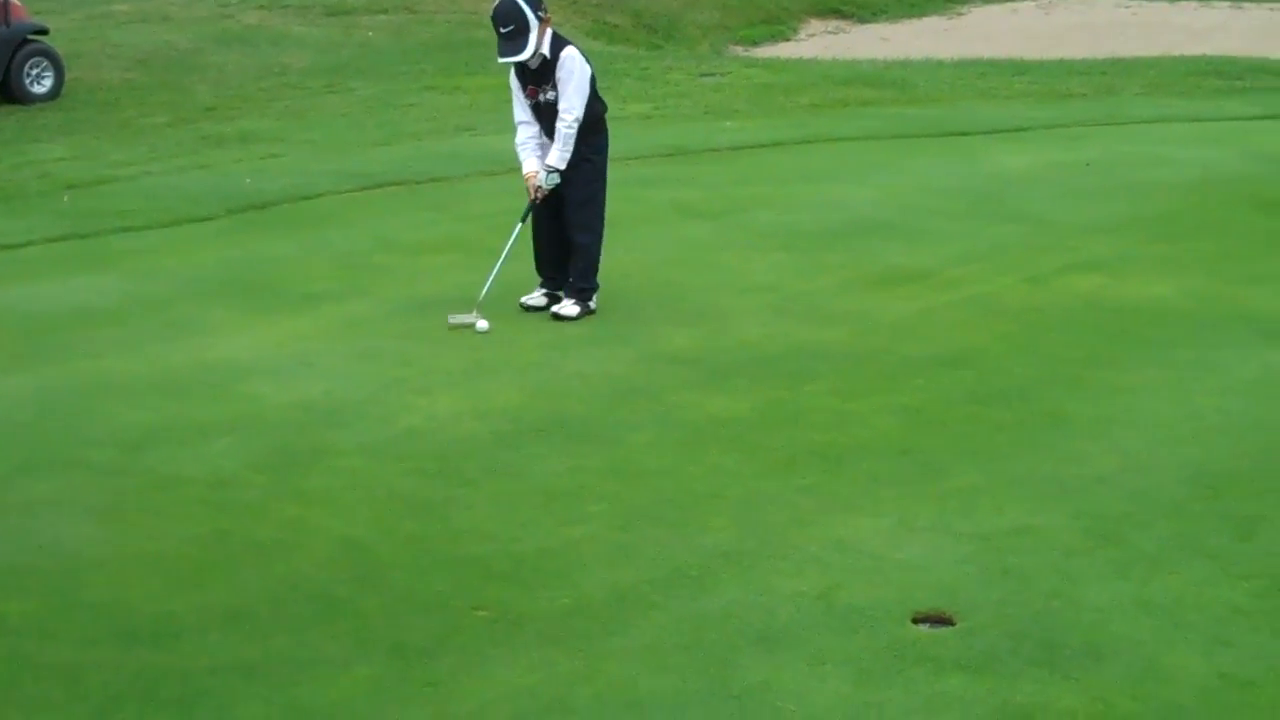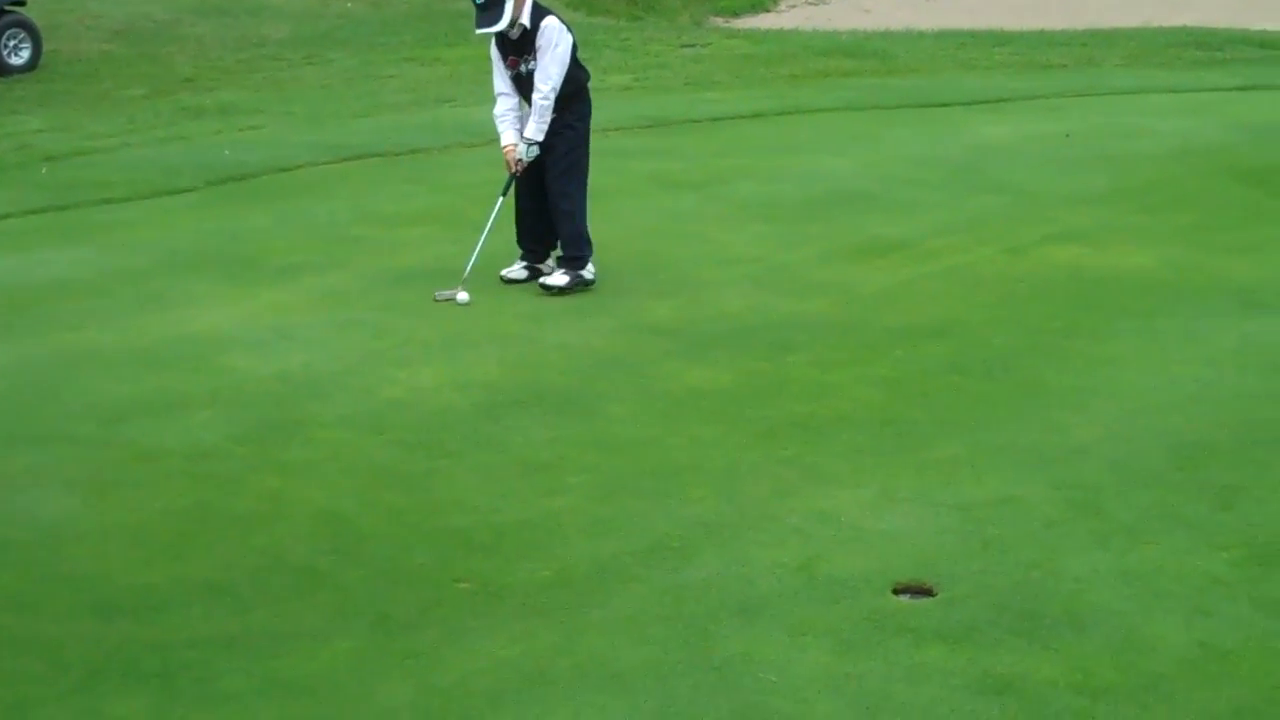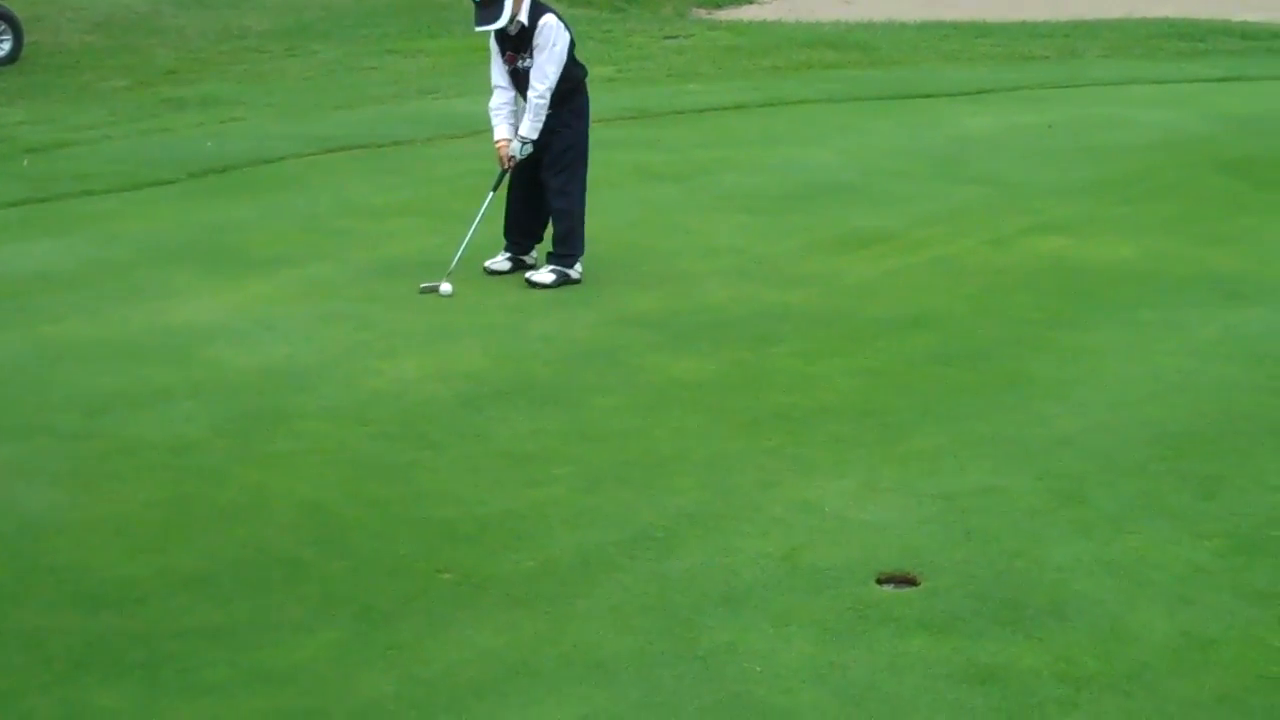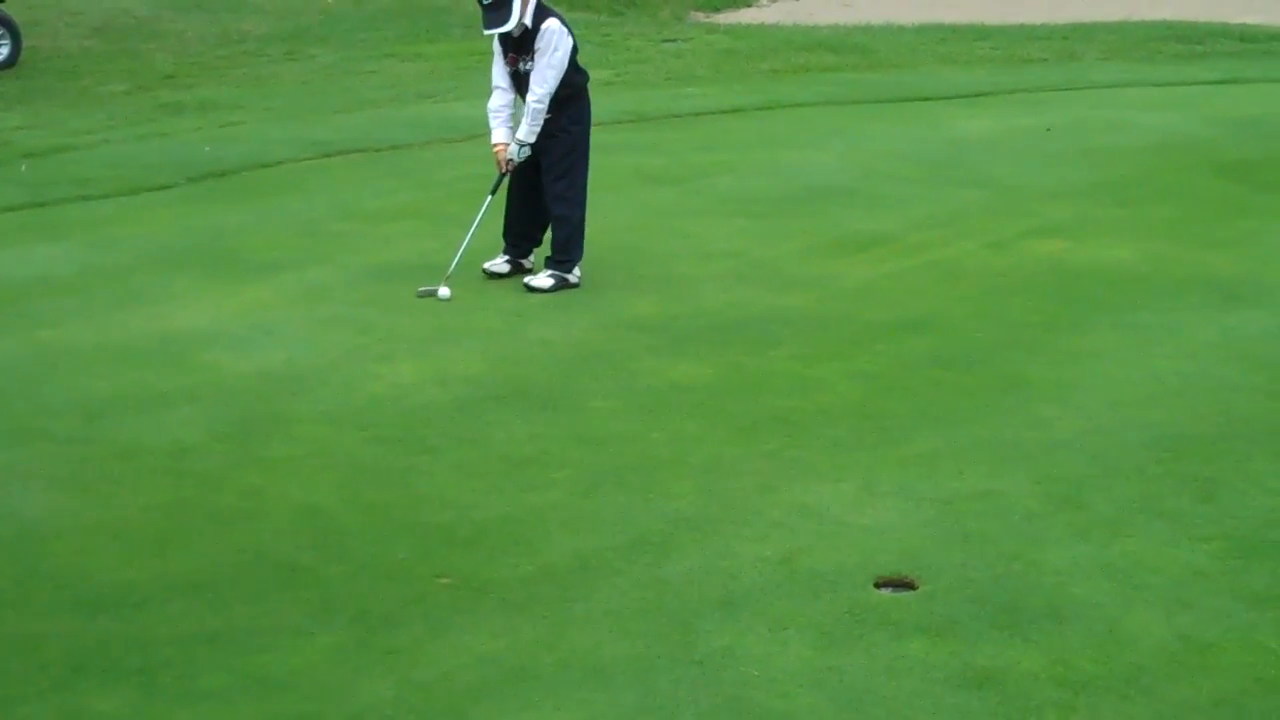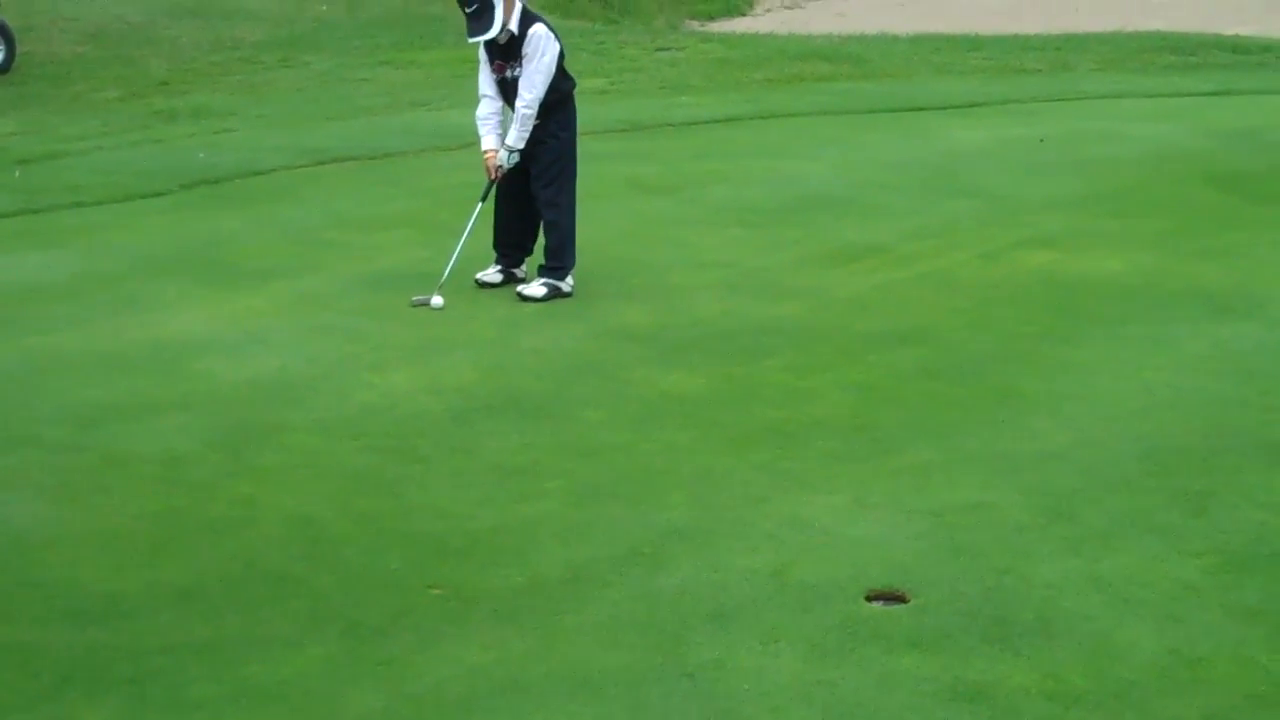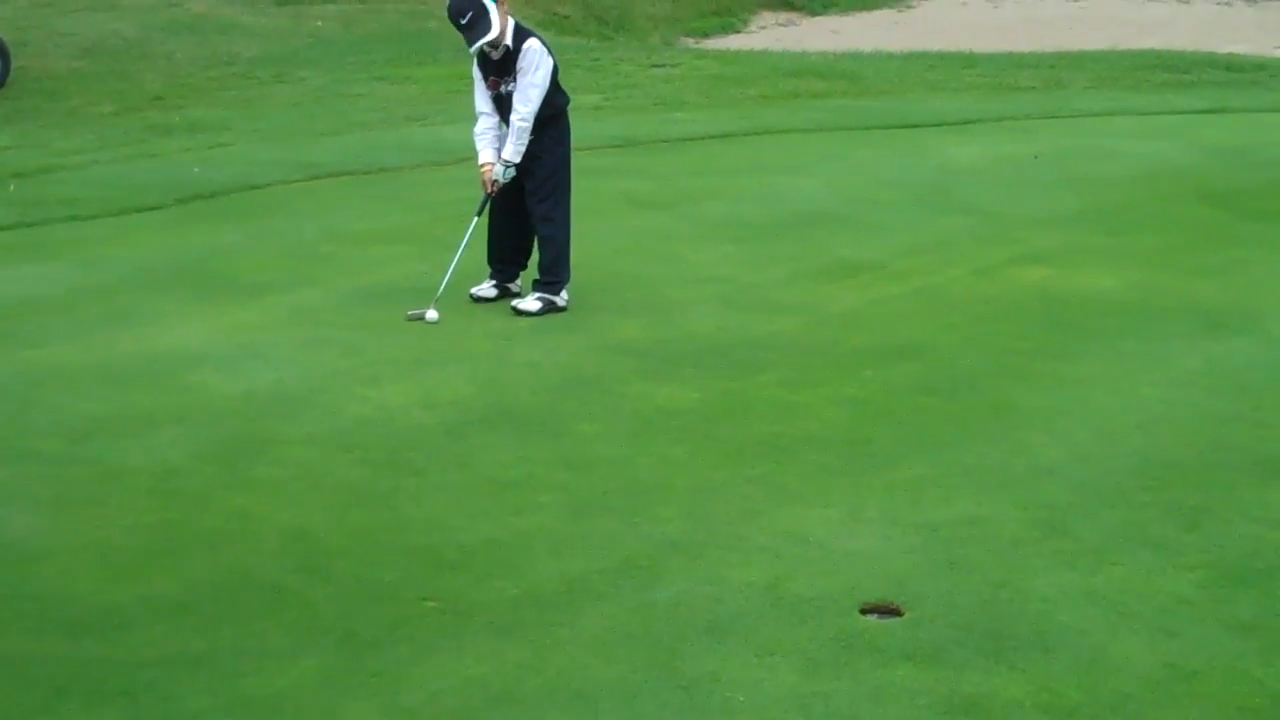
dt=0.3s
person 1, frame 1
left shoulder: (568, 57)
right shoulder: (519, 70)
left elbow: (569, 119)
right elbow: (526, 124)
left wrist: (552, 169)
right wrist: (531, 169)
left hip: (585, 146)
right hip: (552, 149)
left knee: (581, 220)
right knee: (545, 219)
left ankle: (582, 293)
right ankle: (554, 285)
person 1, frame 2
left shoulder: (548, 27)
right shoulder: (500, 41)
left elbow: (546, 90)
right elbow: (505, 95)
left wrist: (529, 140)
right wrist: (510, 140)
left hip: (568, 115)
right hip: (537, 118)
left knee: (564, 189)
right knee: (529, 189)
left ankle: (578, 264)
right ankle: (536, 257)
person 1, frame 3
left shoulder: (547, 24)
right shoulder: (499, 34)
left elbow: (542, 88)
right elbow: (502, 88)
left wrist: (523, 138)
right wrist: (503, 136)
left hip: (566, 110)
right hip: (534, 112)
left knee: (562, 185)
right knee: (523, 181)
left ankle: (566, 262)
right ankle: (520, 249)
person 1, frame 4
left shoulder: (550, 28)
right shoulder: (503, 33)
left elbow: (541, 93)
right elbow: (502, 89)
left wrist: (521, 141)
right wrist: (501, 138)
left hip: (567, 114)
right hip: (535, 116)
left knee: (562, 190)
right knee: (523, 184)
left ankle: (565, 266)
right ankle: (518, 252)
person 1, frame 5
left shoulder: (537, 34)
right shoulder: (489, 41)
left elbow: (530, 98)
right elbow: (489, 97)
left wrist: (510, 148)
right wrist: (490, 146)
left hip: (553, 121)
right hip: (522, 123)
left knee: (552, 196)
right knee: (511, 193)
left ankle: (558, 274)
right ankle: (510, 262)
person 1, frame 6
left shoulder: (531, 48)
right shoulder: (482, 58)
left elbow: (525, 111)
right elbow: (486, 113)
left wrist: (506, 161)
right wrist: (487, 160)
left hip: (547, 137)
right hip: (514, 138)
left knee: (546, 211)
right knee: (505, 208)
left ankle: (552, 289)
right ankle: (505, 277)
